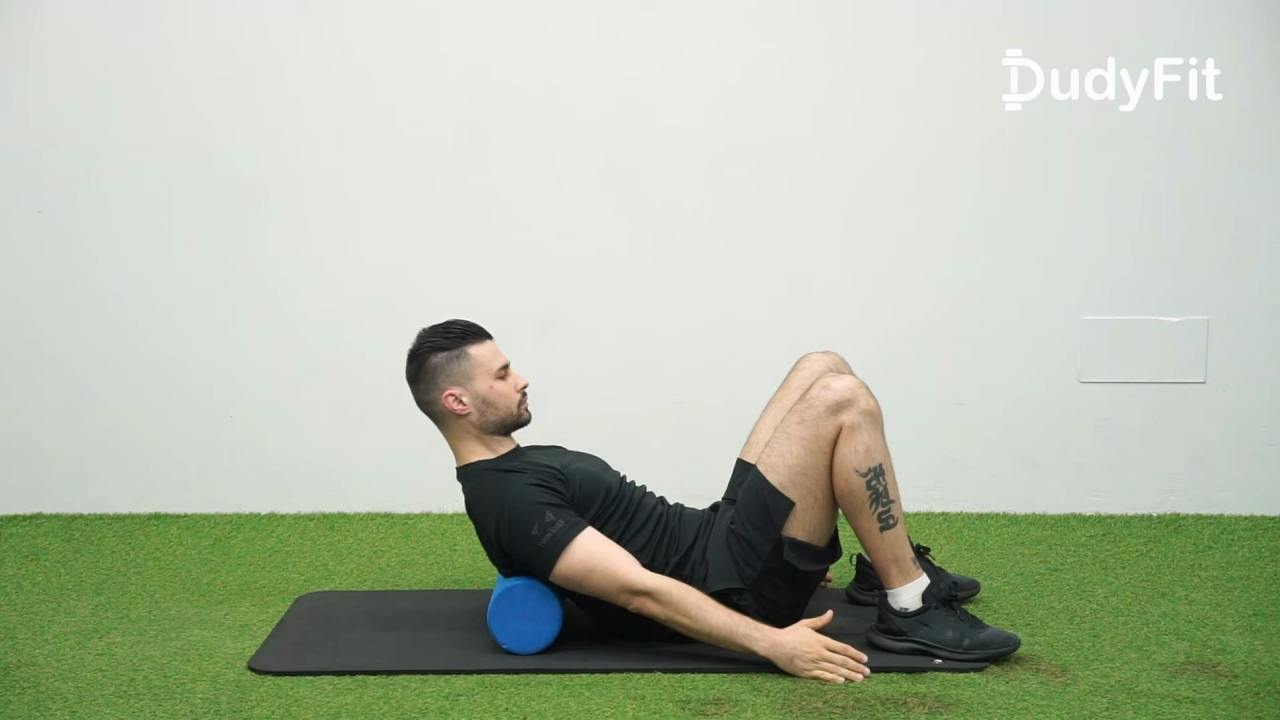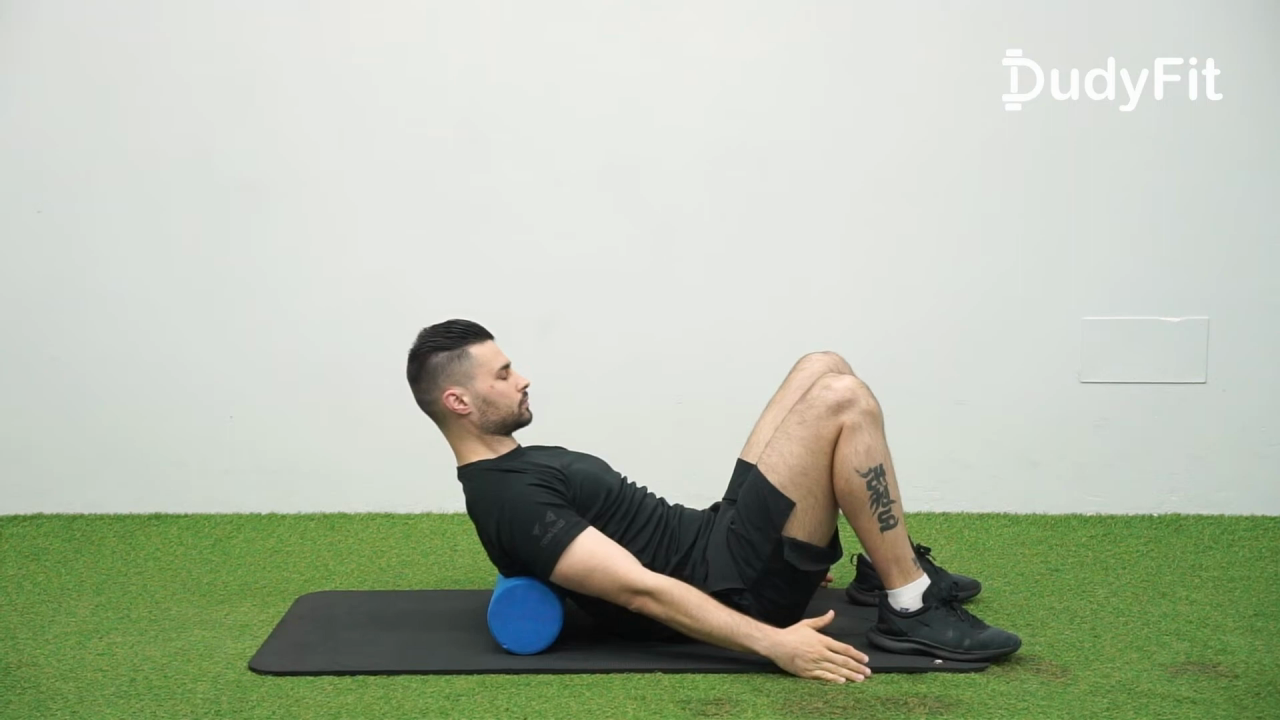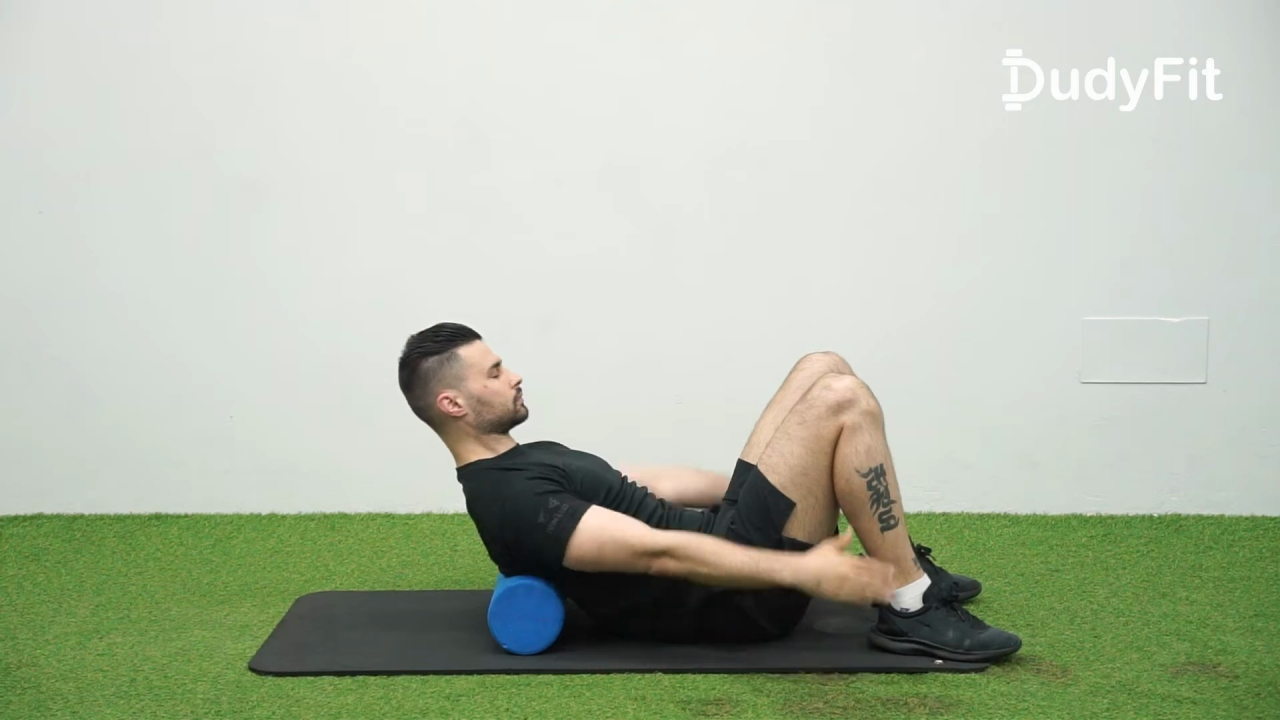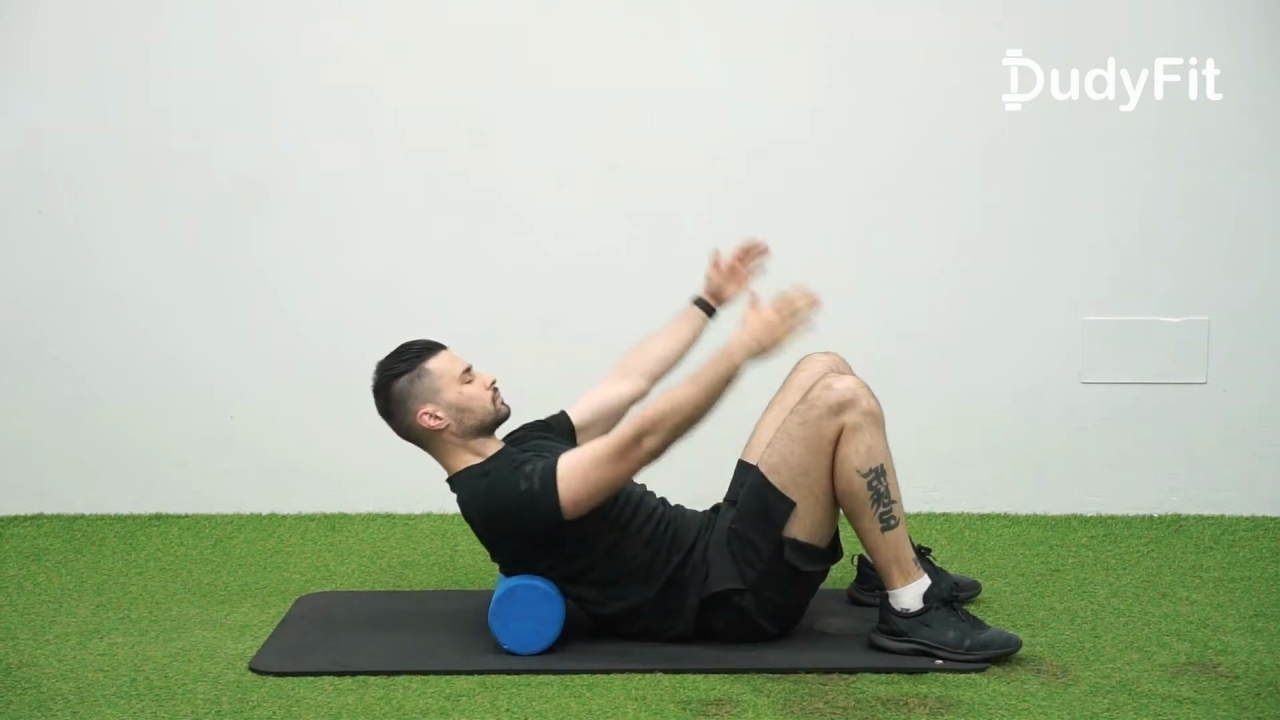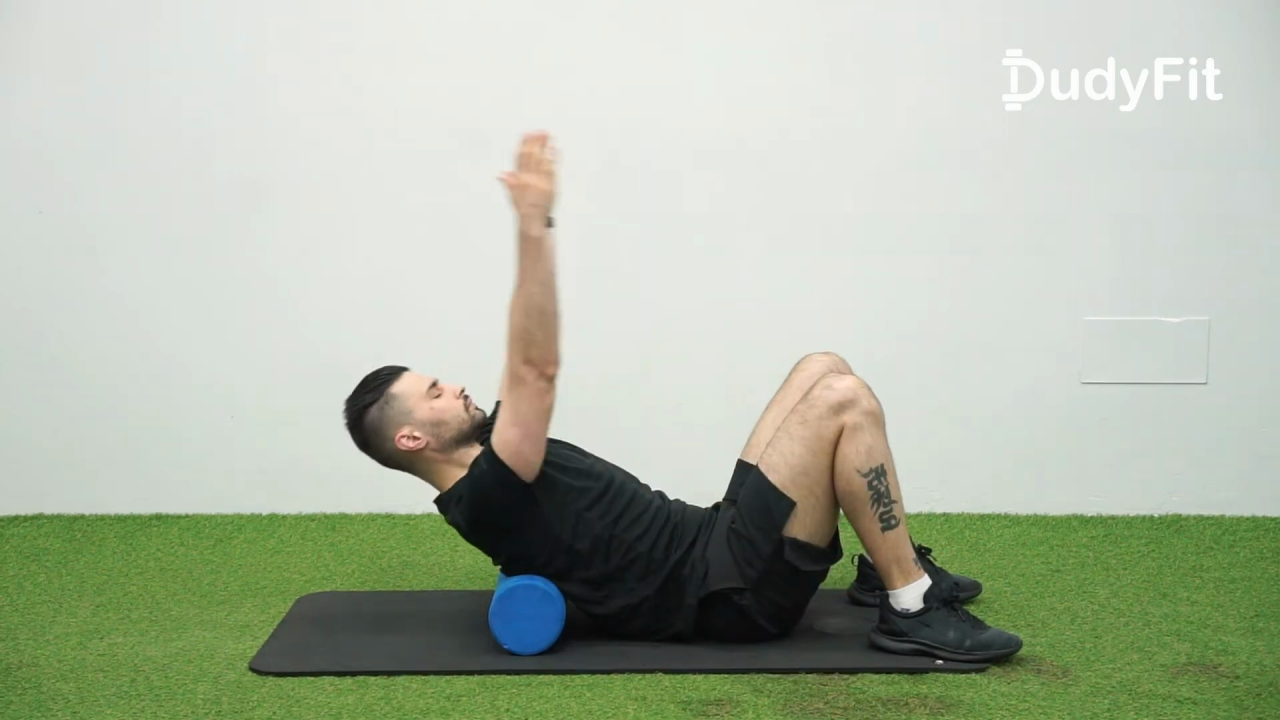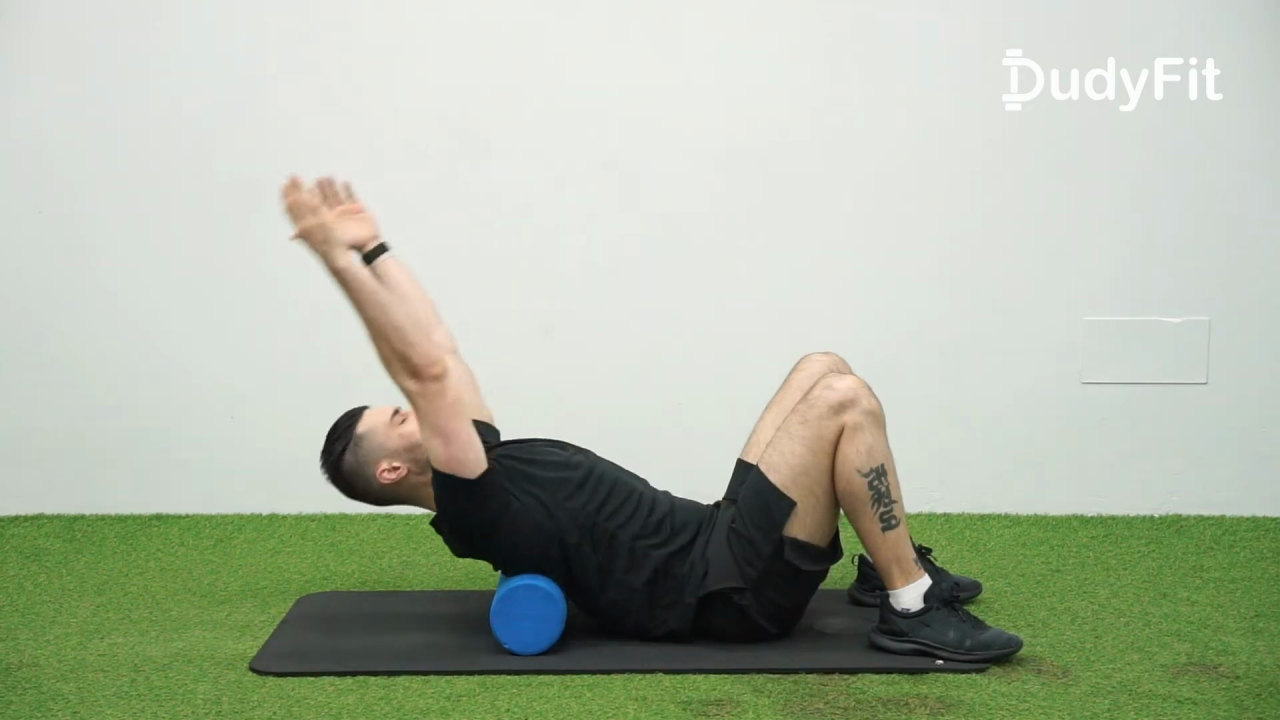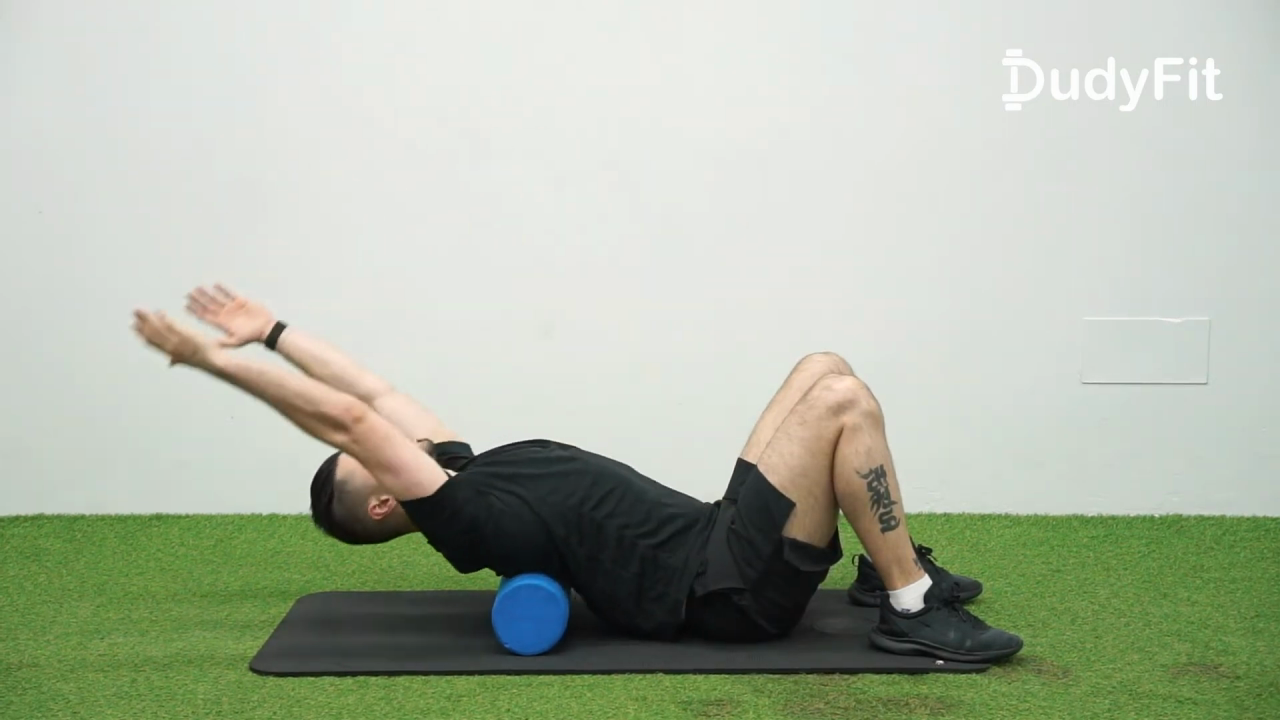
dt=0.3s
person 1, frame 1
left shoulder: (526, 467)
right shoulder: (508, 500)
right elbow: (641, 591)
right wrist: (773, 644)
left hip: (720, 541)
right hip: (738, 582)
left knee: (825, 370)
right knee: (845, 401)
left ankle: (891, 567)
right ankle: (911, 610)
person 1, frame 2
left shoulder: (522, 468)
right shoulder: (509, 500)
right elbow: (641, 589)
right wrist: (774, 643)
left hip: (718, 537)
right hip: (738, 582)
left knee: (824, 370)
right knee: (845, 403)
left ankle: (890, 568)
right ankle: (910, 608)
person 1, frame 3
left shoulder: (528, 464)
right shoulder: (512, 500)
right elbow: (659, 552)
left wrist: (769, 463)
right wrist: (795, 570)
left hip: (720, 551)
right hip: (730, 596)
left knee: (824, 371)
right knee: (844, 401)
left ankle: (894, 566)
right ankle: (913, 610)
person 1, frame 4
left shoulder: (522, 451)
right shoulder: (506, 496)
left elbow: (626, 380)
right elbow: (638, 440)
left wrist: (707, 304)
right wrist: (743, 349)
left hip: (715, 550)
right hip: (732, 593)
left knee: (826, 373)
right knee: (842, 400)
left ankle: (891, 572)
right ankle: (912, 610)
person 1, frame 5
left shoulder: (495, 462)
right shoulder: (489, 499)
left elbow: (532, 363)
right elbow: (534, 368)
left wrist: (535, 223)
right wrist: (533, 227)
left hip: (716, 550)
right hip: (729, 588)
left knee: (822, 372)
right knee: (845, 403)
left ankle: (896, 570)
right ankle: (912, 611)
person 1, frame 6
left shoulder: (479, 470)
right shoulder: (472, 507)
left elbow: (434, 357)
right elbow: (425, 372)
left wrist: (370, 251)
right wrist: (337, 260)
left hip: (711, 551)
right hip: (729, 591)
left knee: (823, 370)
right knee: (844, 401)
left ankle: (891, 571)
right ankle: (912, 612)
person 1, frame 7
left shoulder: (469, 475)
right shoulder: (465, 520)
left elbow: (376, 396)
right elbow: (350, 420)
left wrist: (269, 334)
right wrist: (215, 361)
left hip: (719, 547)
right hip: (729, 583)
left knee: (824, 373)
right knee: (841, 403)
left ankle: (891, 571)
right ankle: (912, 611)
